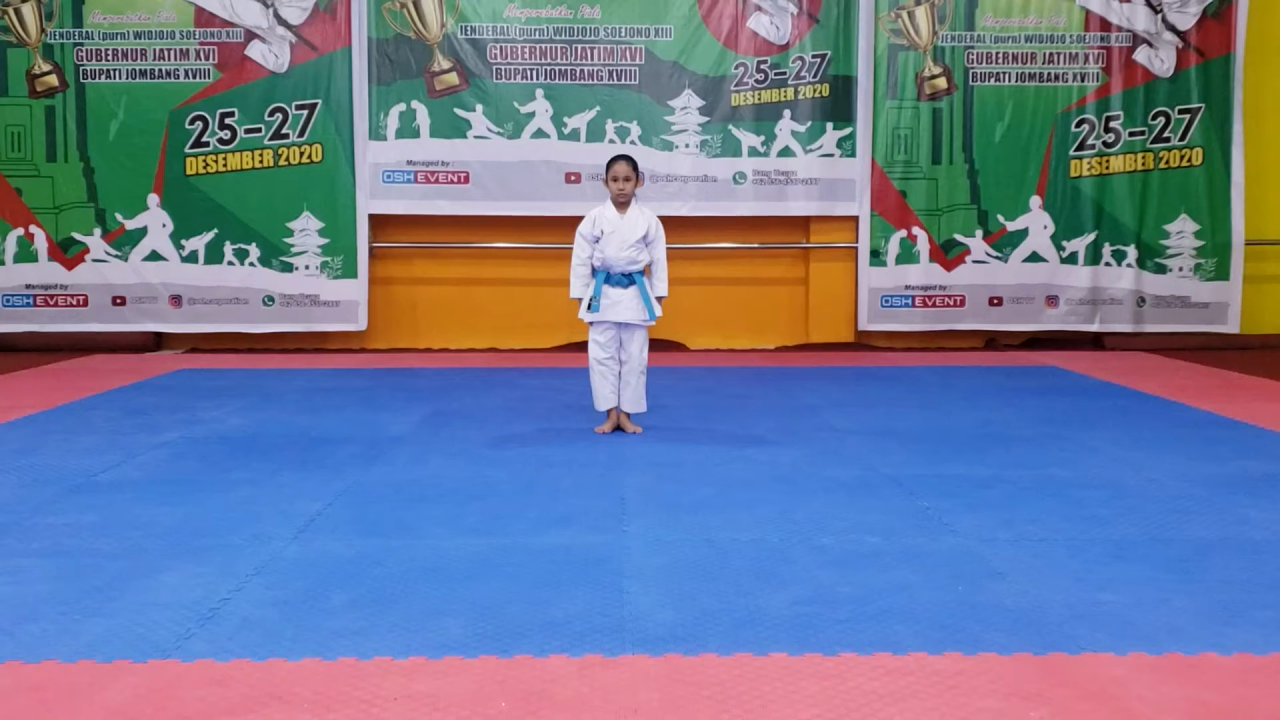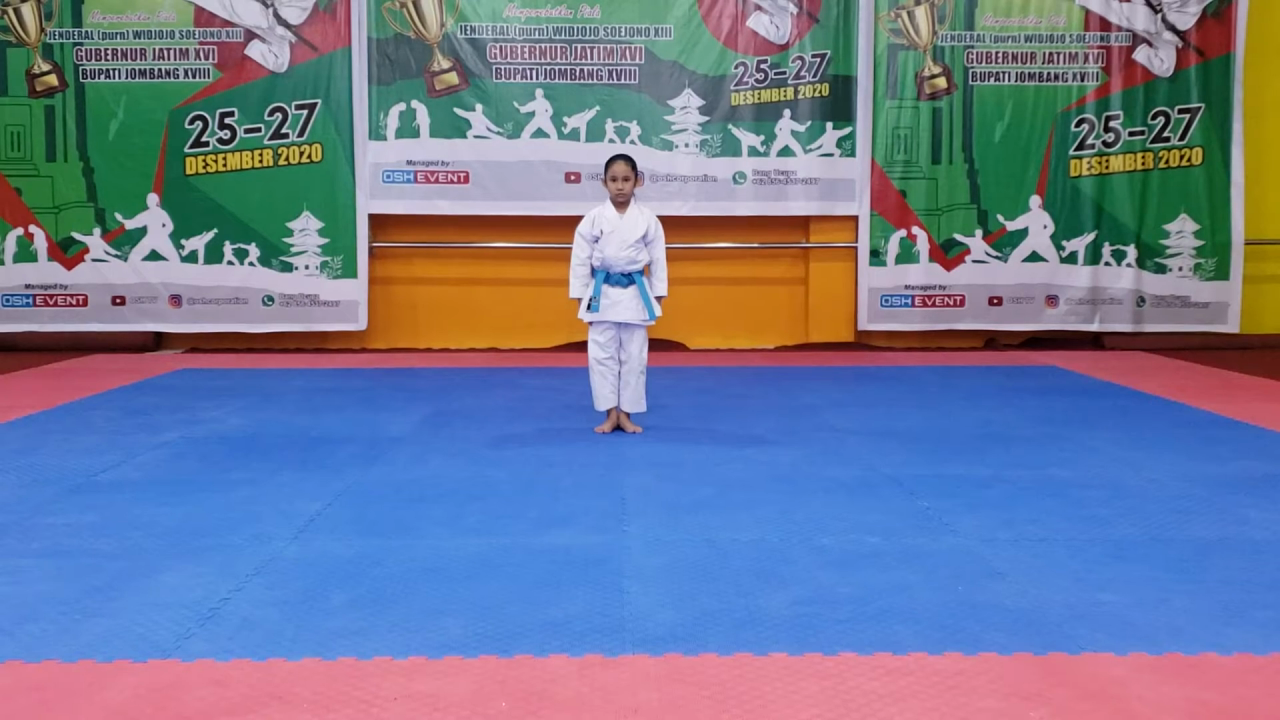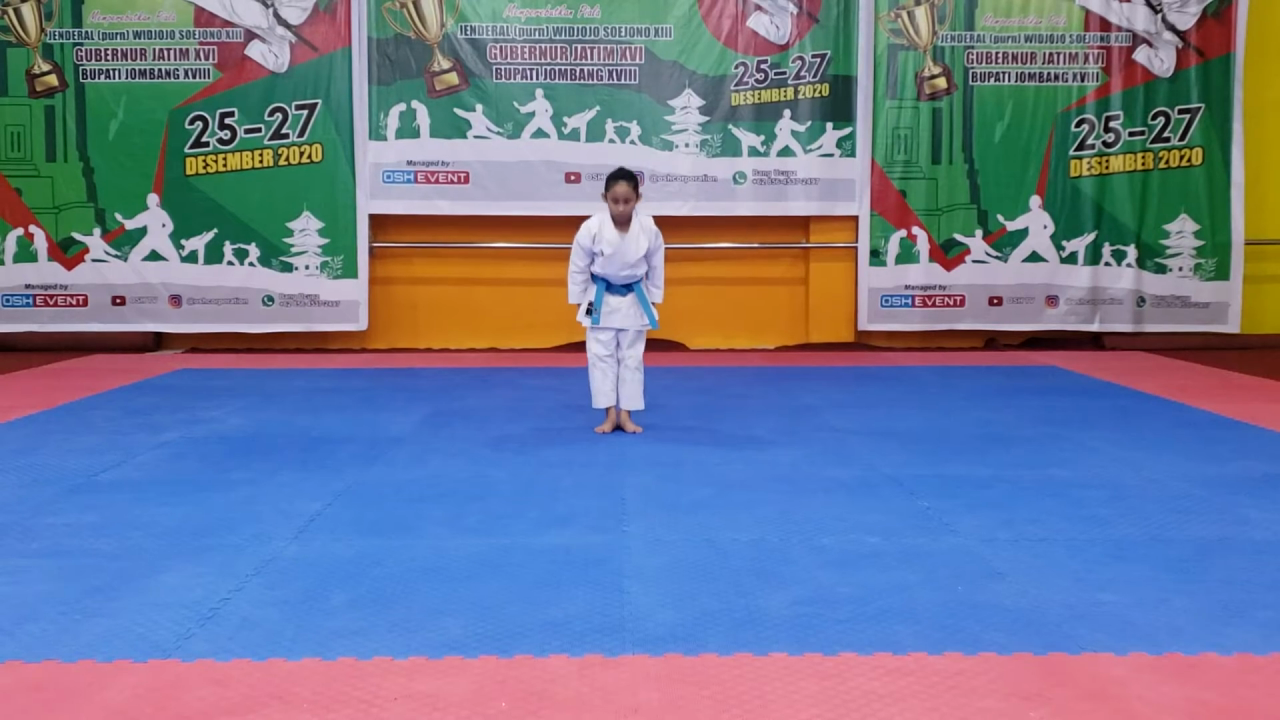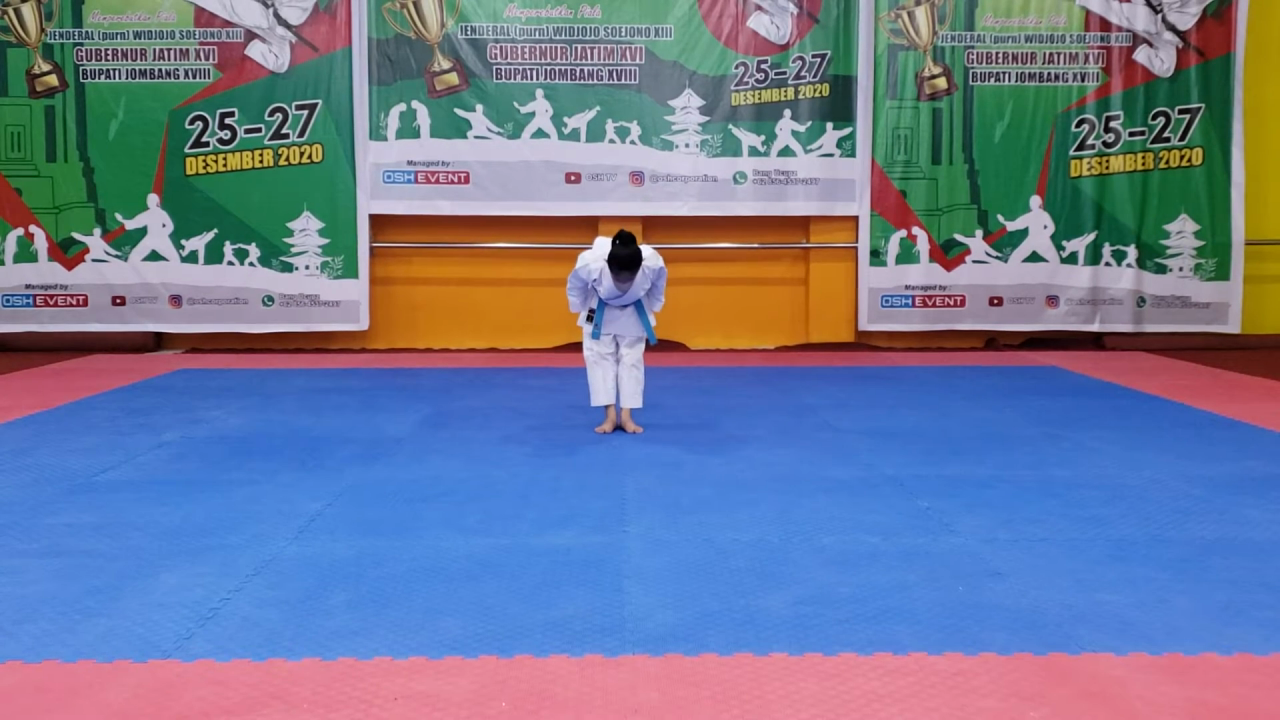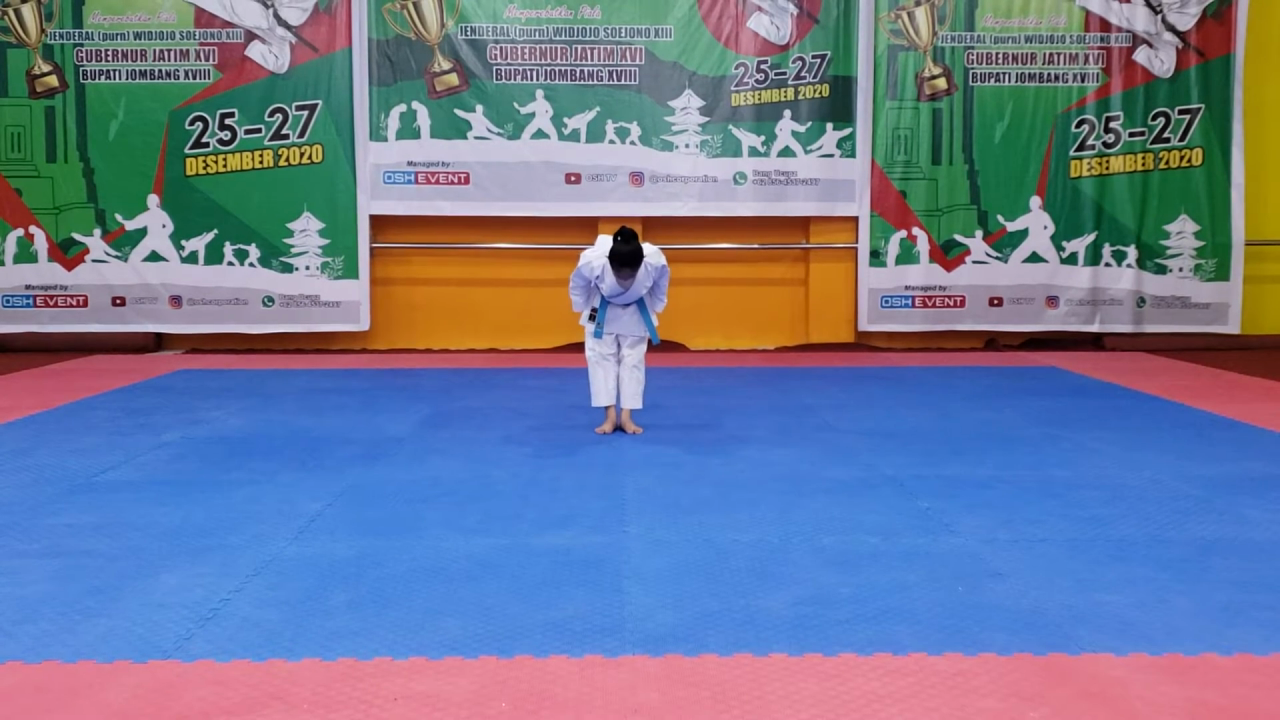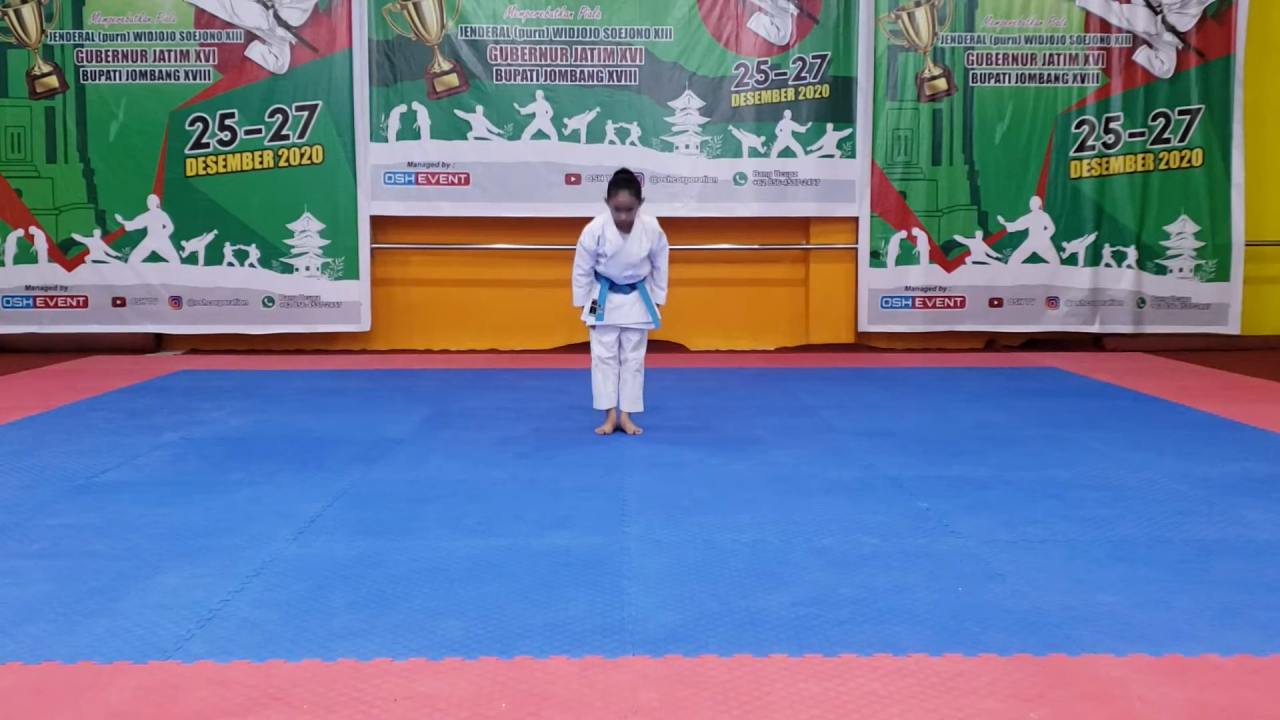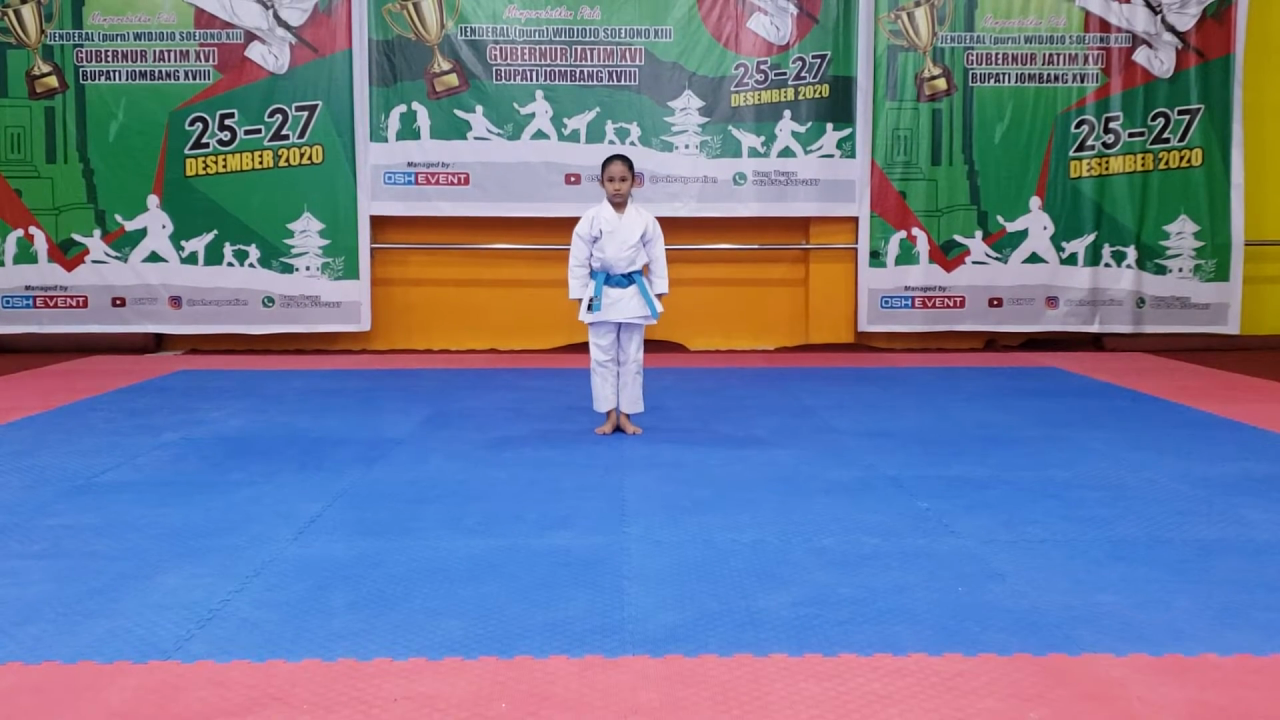
dt=0.5s
person 1, frame 1
left shoulder: (649, 220)
right shoulder: (593, 219)
left elbow: (658, 261)
right elbow: (581, 261)
left wrist: (657, 299)
right wrist: (583, 300)
left hip: (636, 295)
right hip: (602, 294)
left knee: (635, 357)
right knee: (602, 355)
left ankle: (626, 414)
right ankle: (610, 414)
person 1, frame 2
left shoulder: (648, 220)
right shoulder: (593, 219)
left elbow: (658, 261)
right elbow: (580, 261)
left wrist: (657, 299)
right wrist: (582, 300)
left hip: (635, 294)
right hip: (602, 294)
left knee: (634, 357)
right knee: (602, 356)
left ankle: (626, 414)
right ankle: (611, 414)
person 1, frame 3
left shoulder: (649, 229)
right shoulder: (591, 228)
left elbow: (656, 269)
right elbow: (578, 269)
left wrist: (652, 302)
right wrist: (581, 304)
left hip: (634, 300)
right hip: (601, 300)
left knee: (632, 357)
right knee: (601, 355)
left ankle: (626, 414)
right ankle: (610, 414)
person 1, frame 4
left shoulder: (653, 264)
right shoulder: (590, 264)
left elbow: (657, 289)
right elbow: (575, 286)
left wrist: (649, 311)
right wrist: (585, 311)
left hip: (634, 312)
right hip: (600, 312)
left knee: (631, 358)
right knee: (600, 357)
left ankle: (626, 415)
right ankle: (610, 415)
person 1, frame 5
left shoulder: (655, 262)
right shoulder: (592, 262)
left elbow: (660, 286)
right elbow: (578, 285)
left wrist: (652, 311)
right wrist: (587, 310)
left hip: (636, 312)
right hip: (602, 311)
left knee: (633, 359)
right knee: (601, 358)
left ankle: (626, 416)
right ankle: (610, 416)
person 1, frame 6
left shoulder: (652, 230)
right shoulder: (595, 230)
left elbow: (660, 268)
right elbow: (582, 270)
left wrist: (655, 304)
right wrist: (585, 306)
left hip: (637, 300)
right hip: (605, 300)
left knee: (633, 358)
right knee: (604, 357)
left ankle: (626, 415)
right ankle: (610, 415)
person 1, frame 7
left shoulder: (646, 220)
right shoulder: (590, 219)
left elbow: (657, 259)
right elbow: (578, 261)
left wrist: (657, 297)
right wrist: (582, 299)
left hip: (634, 294)
right hip: (601, 295)
left knee: (632, 358)
right knee: (602, 357)
left ankle: (626, 415)
right ankle: (610, 415)
